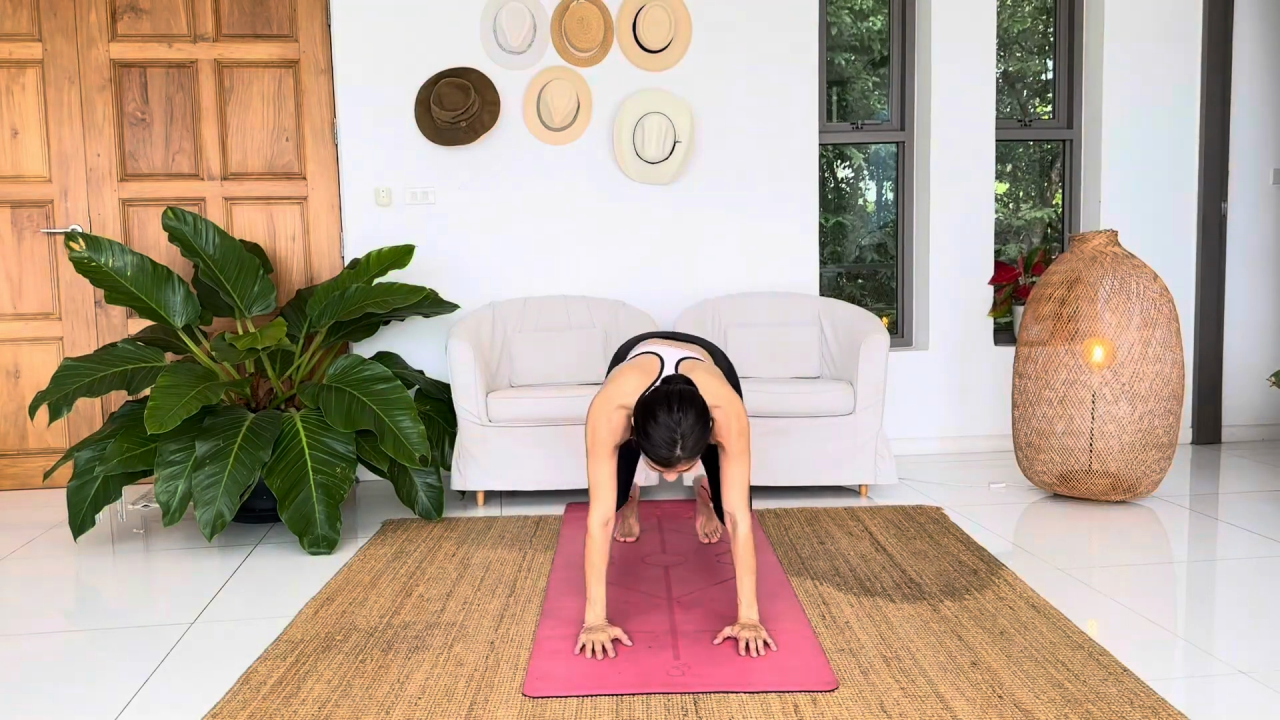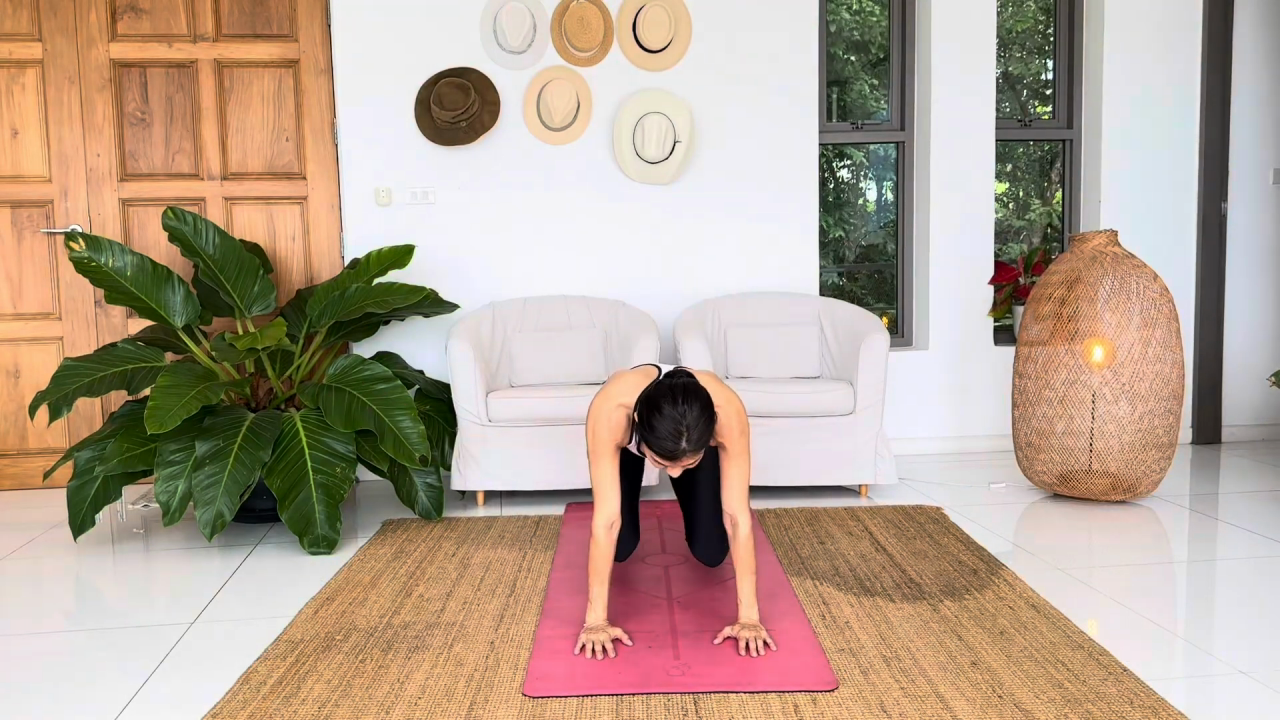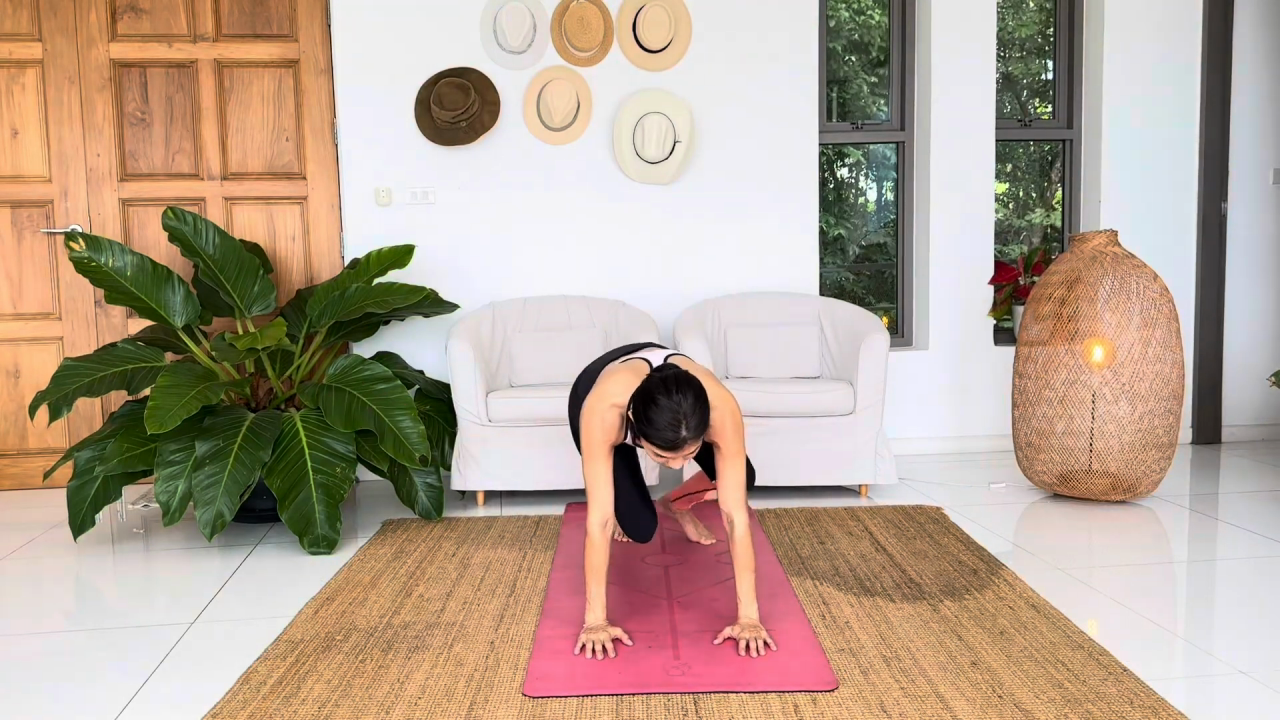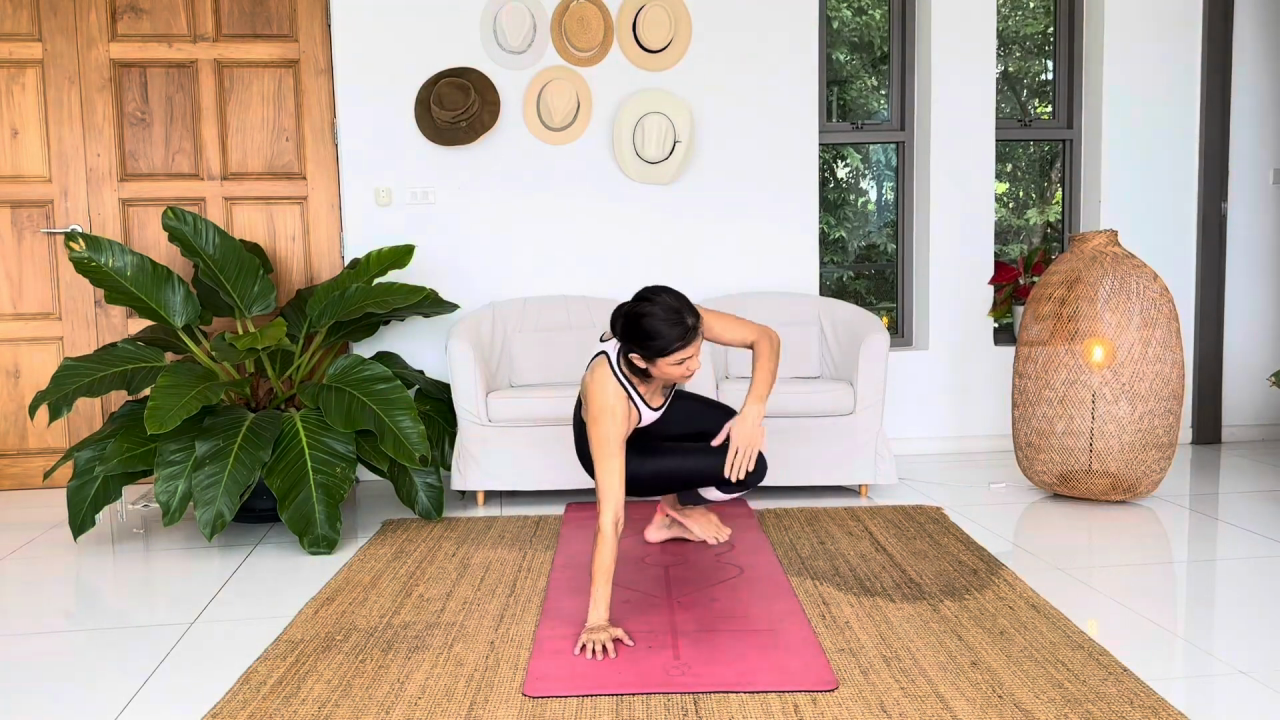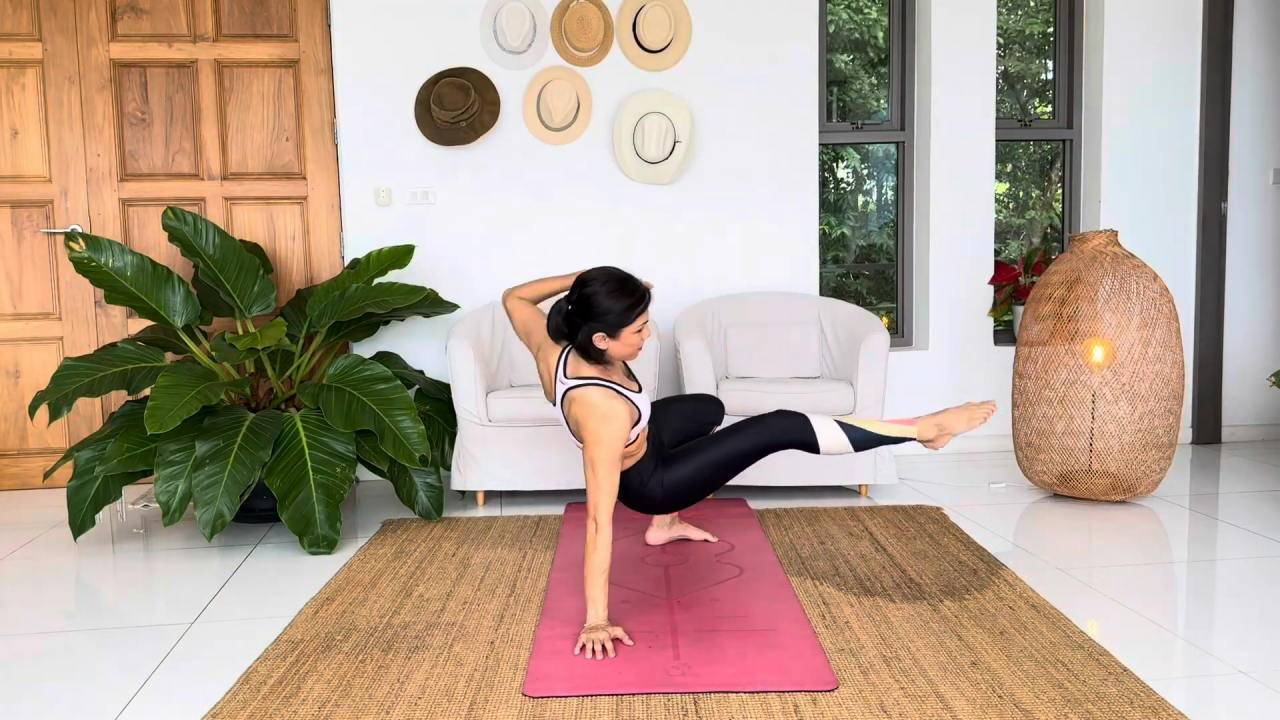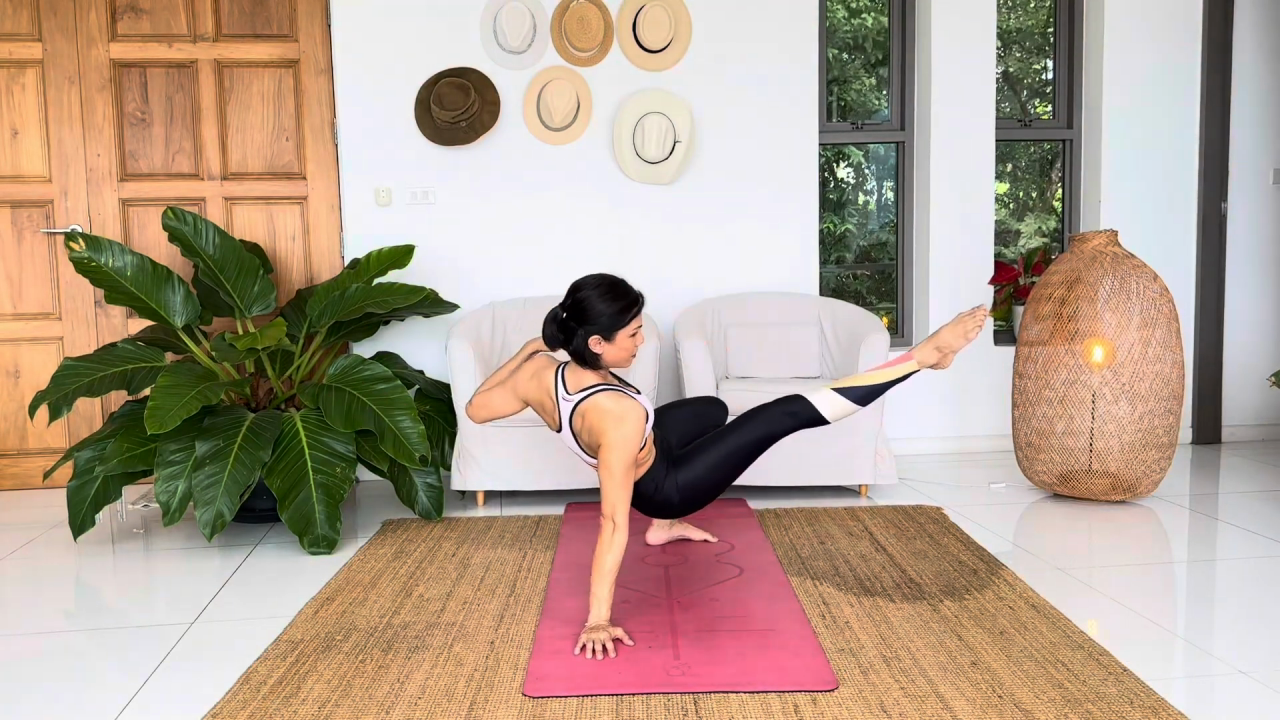
dt=0.4s
person 1, frame 1
left shoulder: (725, 408)
right shoulder: (611, 407)
left elbow: (738, 517)
right elbow: (600, 518)
left wrist: (748, 616)
right wrist: (594, 618)
left knee: (727, 510)
right knee: (610, 497)
left ankle: (706, 494)
right ankle: (628, 500)
person 1, frame 2
left shoulder: (726, 411)
right shoulder: (611, 410)
left elbow: (738, 517)
right elbow: (606, 521)
left wrist: (749, 616)
right wrist: (595, 619)
left hip: (695, 435)
right hip: (629, 432)
left knee: (712, 553)
right knee: (620, 548)
person 1, frame 3
left shoulder: (720, 407)
right shoulder: (604, 408)
left elbow: (736, 516)
right elbow: (599, 519)
left wrist: (748, 616)
right wrist: (595, 619)
left knee: (742, 478)
right knee: (640, 527)
left ankle: (677, 503)
person 1, frame 4
left shoulder: (683, 330)
right shoulder: (610, 400)
left elbow: (766, 338)
right elbow: (611, 519)
left wrist: (750, 414)
right wrist: (597, 619)
right hip: (619, 446)
left knee: (730, 427)
right knee: (744, 470)
left ankle: (664, 521)
right ankle: (681, 505)
person 1, frame 5
left shoulder: (556, 342)
right shoulder: (603, 411)
left elbow: (513, 298)
right elbow: (600, 522)
left wrist: (573, 283)
right wrist: (597, 620)
left hip: (638, 437)
right hip: (643, 479)
left knee: (709, 409)
right knee: (784, 428)
left ankle: (664, 525)
right ankle: (918, 429)
person 1, frame 6
left shoulder: (540, 371)
right shoulder: (615, 413)
left elbow: (475, 407)
right elbow: (613, 524)
left wrist: (530, 347)
right wrist: (598, 620)
left hip: (643, 453)
right hip: (660, 484)
left knee: (712, 410)
right knee: (789, 413)
left ankle: (664, 525)
right ankle: (920, 357)
